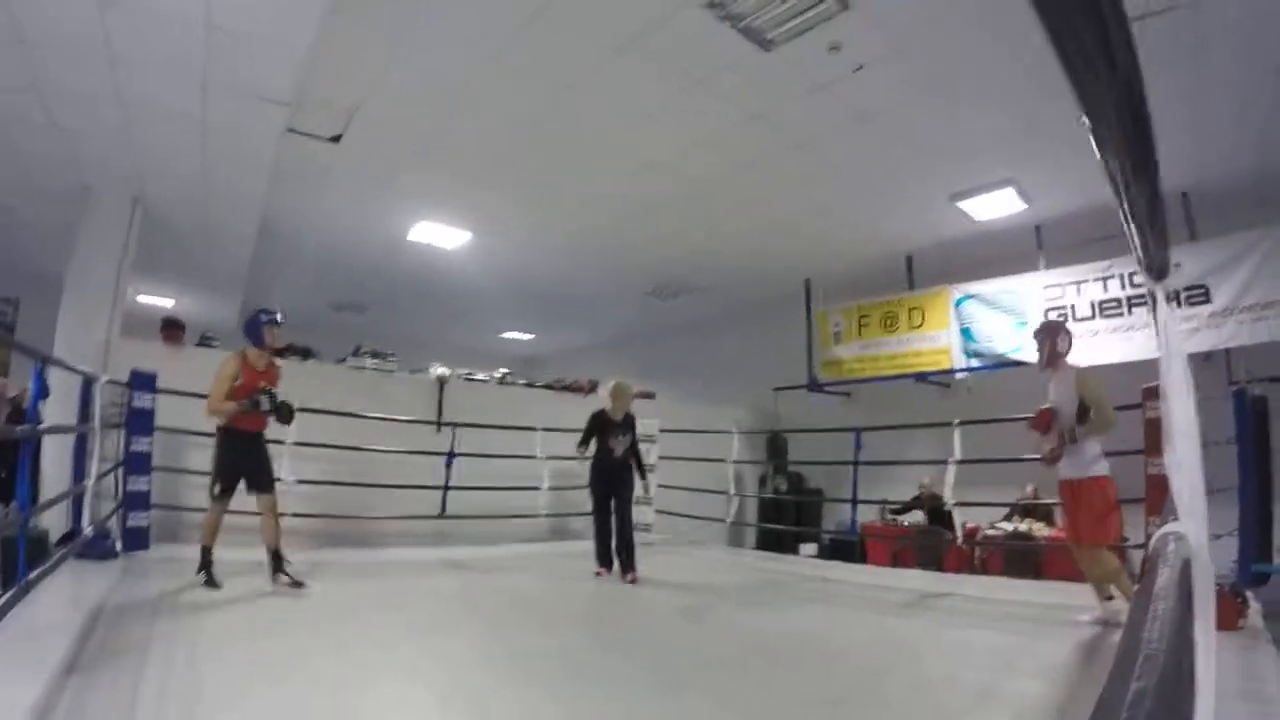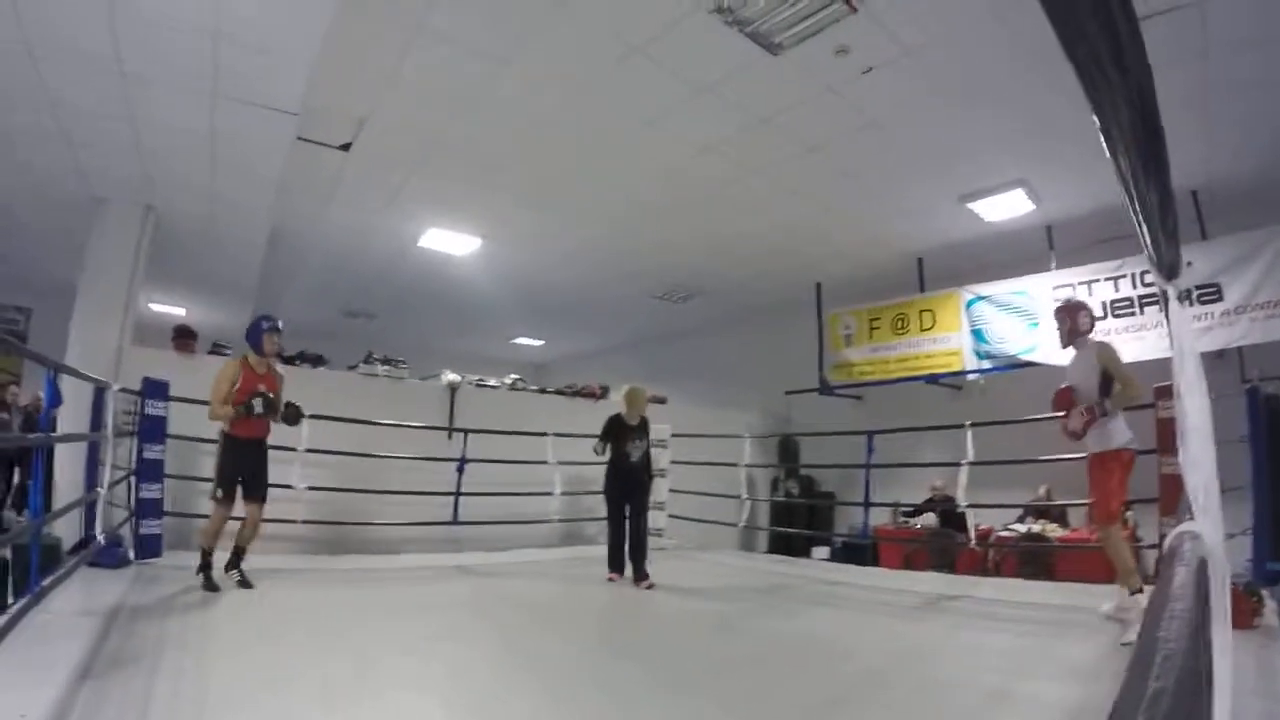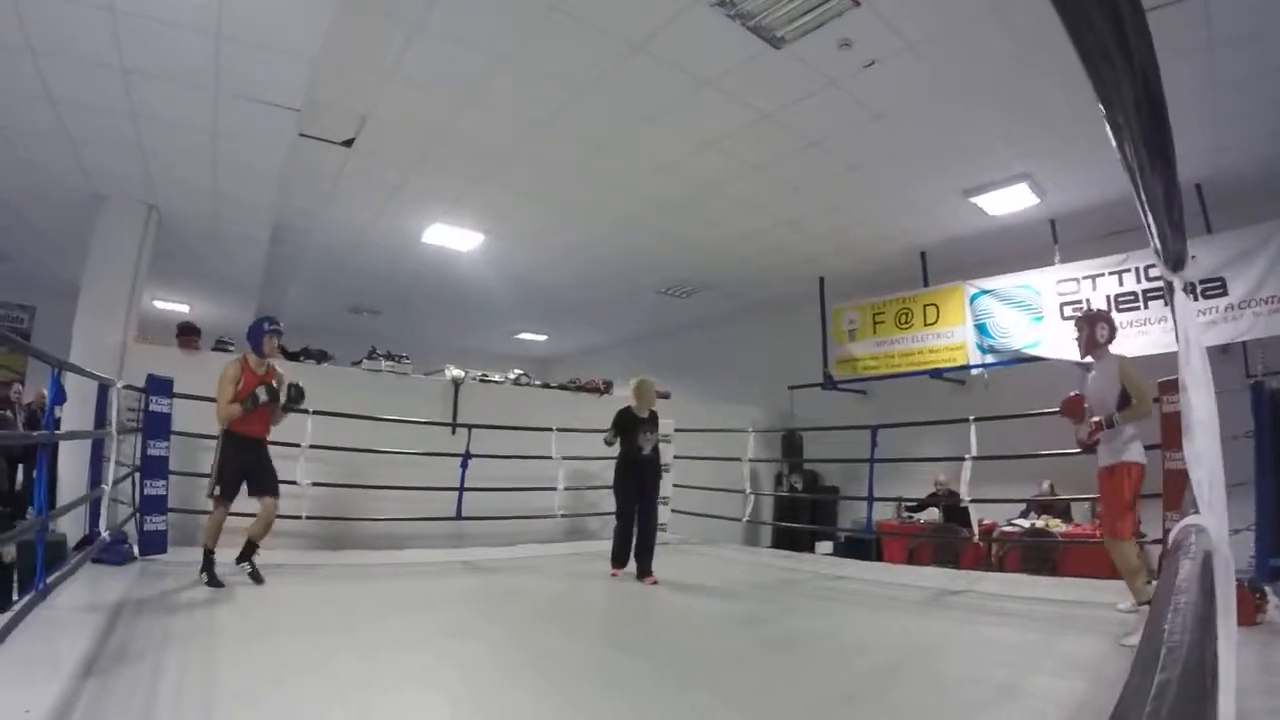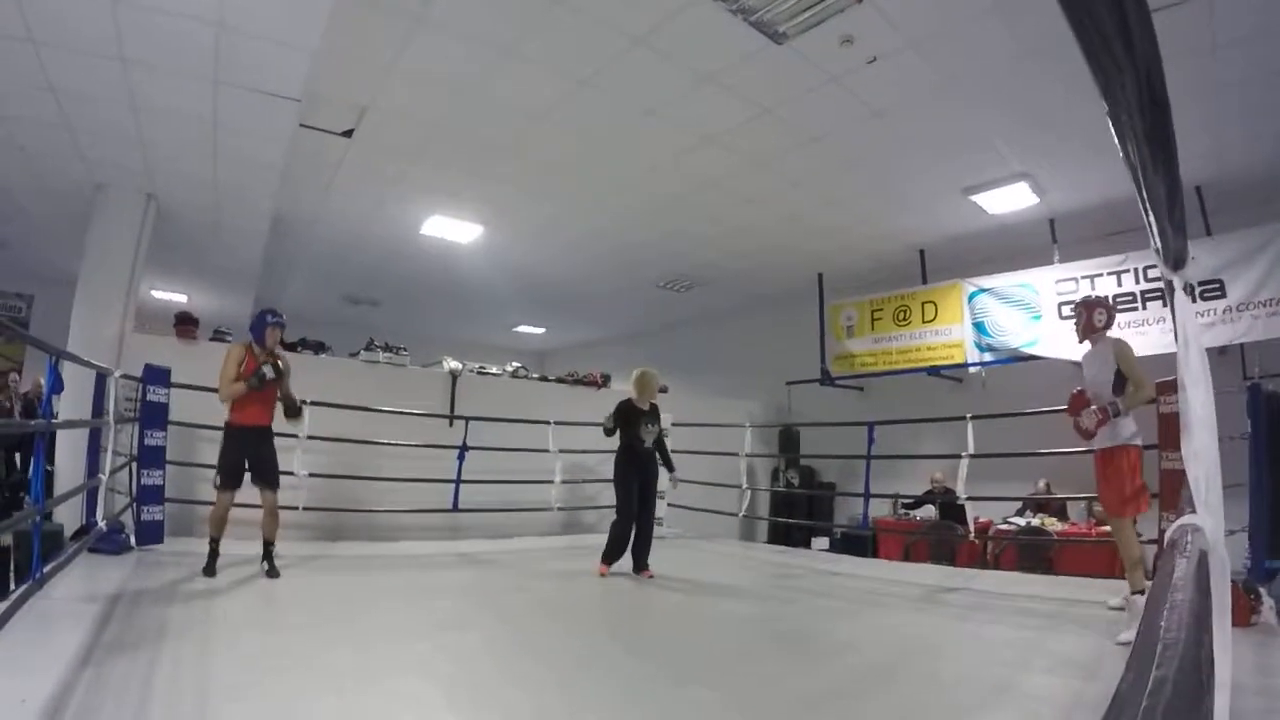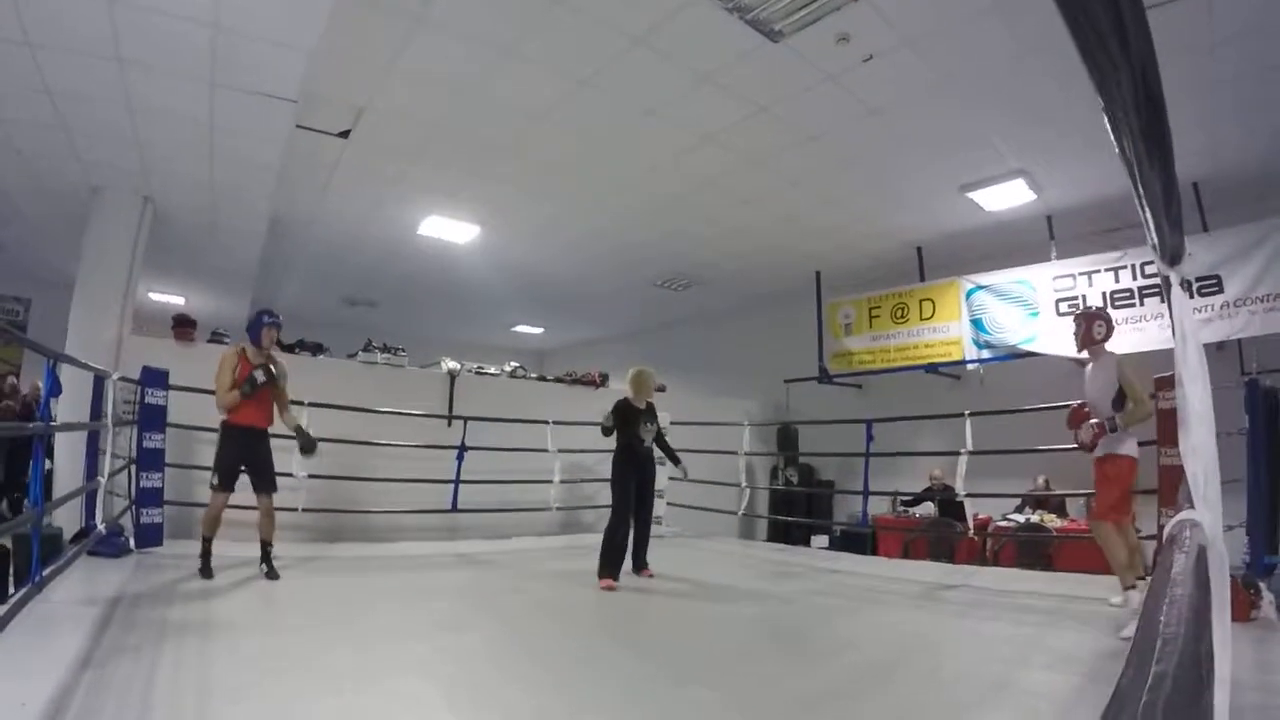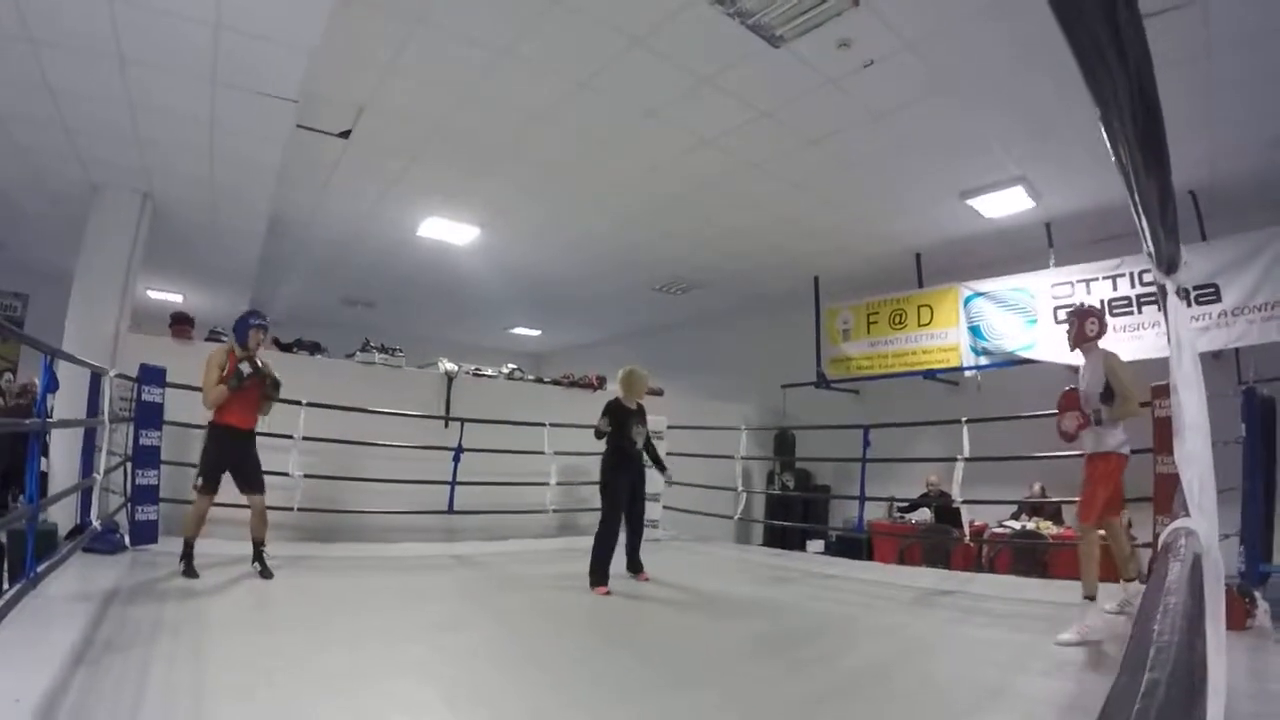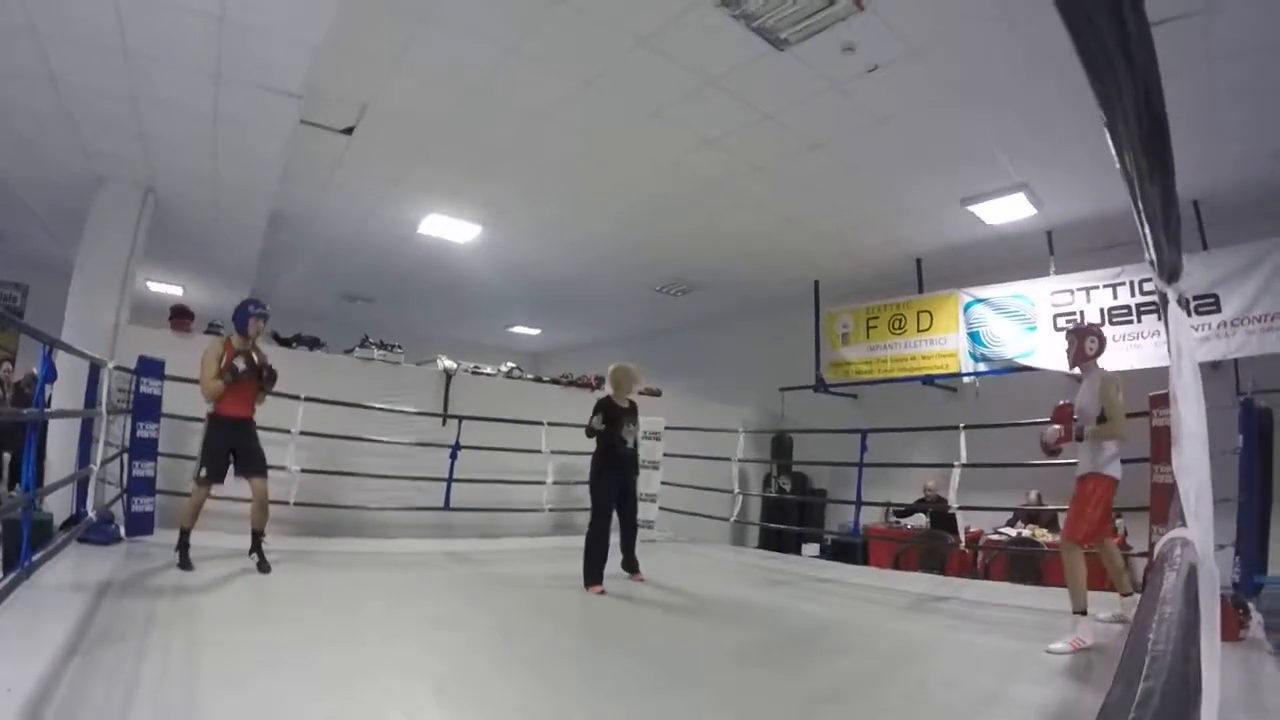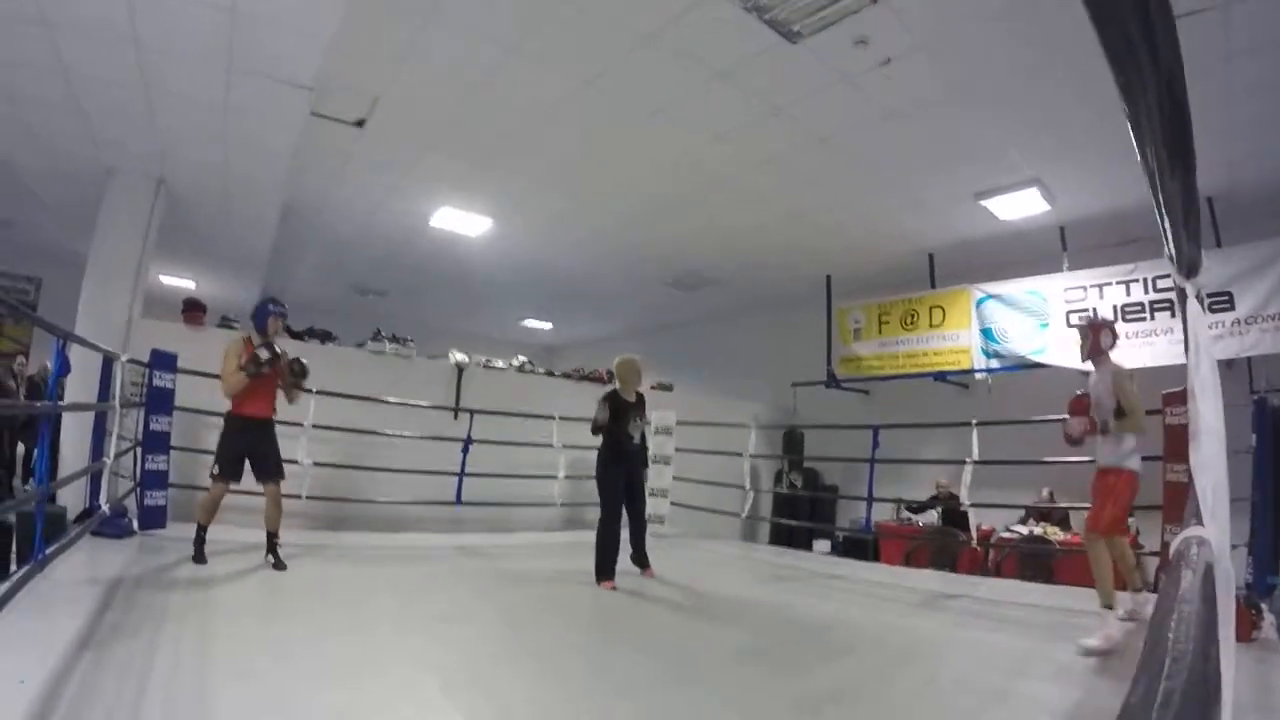
dt=0.2s
person 1, frame 1
left shoulder: (1079, 377)
right shoulder: (1053, 382)
left elbow: (1108, 420)
left wrist: (1067, 438)
right wrist: (1047, 431)
left hip: (1090, 473)
right hip: (1070, 475)
left knee: (1095, 550)
right knee: (1080, 548)
right ankle: (1108, 607)
person 1, frame 2
left shoulder: (1100, 351)
right shoulder: (1074, 363)
left elbow: (1135, 390)
left wrist: (1094, 411)
right wrist: (1073, 416)
left hip: (1114, 447)
right hip: (1097, 449)
left knee: (1108, 527)
right knee: (1105, 526)
left ankle: (1141, 606)
right ankle: (1127, 598)
person 1, frame 3
left shoulder: (1120, 365)
right shoulder: (1093, 376)
left elbow: (1147, 406)
left wrist: (1105, 424)
right wrist: (1083, 422)
left hip: (1125, 460)
right hip: (1108, 460)
left knee: (1115, 537)
right knee: (1119, 534)
left ankle: (1150, 616)
right ankle: (1144, 593)
person 1, frame 4
left shoulder: (1117, 347)
right shoulder: (1087, 357)
left elbow: (1146, 390)
left wrist: (1107, 412)
right wrist: (1084, 413)
left hip: (1122, 444)
right hip: (1103, 445)
left knee: (1121, 521)
right knee: (1118, 520)
left ankle: (1143, 610)
right ankle: (1136, 592)
person 1, frame 5
left shoulder: (1117, 365)
right shoulder: (1089, 369)
left elbow: (1146, 408)
left wrist: (1105, 427)
right wrist: (1084, 424)
left hip: (1120, 453)
right hip: (1104, 453)
left knee: (1101, 524)
right knee: (1121, 523)
left ankle: (1138, 604)
right ankle: (1137, 590)
person 1, frame 6
left shoulder: (1108, 360)
right shoulder: (1086, 365)
left elbow: (1133, 406)
left wrist: (1089, 420)
right wrist: (1074, 413)
left hip: (1109, 451)
right hip: (1096, 451)
left knee: (1087, 525)
right knee: (1111, 522)
left ankle: (1088, 618)
right ankle: (1132, 591)
person 1, frame 7
left shoulder: (1105, 382)
right shoulder: (1086, 383)
left elbow: (1118, 430)
left wrist: (1073, 433)
right wrist: (1067, 427)
left hip: (1100, 473)
right hip: (1090, 471)
left knee: (1070, 544)
right knee: (1103, 540)
left ankle: (1080, 630)
right ankle: (1129, 605)
person 1, frame 8
left shoulder: (1117, 375)
right shoulder: (1096, 378)
left elbow: (1138, 422)
left wrist: (1096, 426)
right wrist: (1084, 421)
left hip: (1120, 467)
right hip: (1107, 465)
left knee: (1094, 536)
right knee: (1115, 536)
left ankle: (1109, 624)
right ankle: (1138, 601)
person 2, frame 1
left shoulder: (275, 368)
right shoulder: (235, 364)
right elbow: (213, 407)
left wrist: (277, 409)
right wrist: (248, 405)
left hip: (256, 440)
right hip: (230, 439)
left knee: (269, 504)
right knee: (218, 507)
left ankle: (278, 568)
right ankle: (204, 566)
person 2, frame 2
left shoulder: (276, 376)
right shoulder: (234, 368)
right elbow: (214, 412)
left wrist: (283, 412)
right wrist: (244, 409)
left hip: (258, 447)
right hip: (233, 444)
left knee: (255, 514)
right knee: (222, 511)
left ankle: (234, 564)
right ankle: (205, 568)
person 2, frame 3
left shoulder: (276, 375)
right shoulder: (235, 368)
right elbow: (222, 416)
left wrist: (287, 404)
right wrist: (252, 401)
left hip: (259, 446)
right hip: (233, 444)
left knee: (270, 507)
right knee: (221, 509)
left ankle: (246, 557)
right ankle: (207, 566)
person 2, frame 4
left shoulder: (281, 363)
right shoulder: (238, 353)
left elbow: (283, 394)
right elbow: (224, 394)
left wrist: (290, 404)
right wrist: (256, 379)
left hip: (263, 435)
right hip: (236, 433)
left knee: (271, 501)
right knee: (224, 500)
left ankle: (268, 557)
right ankle: (212, 554)
person 2, frame 5
left shoulder: (277, 367)
right shoulder: (233, 357)
left elbow: (282, 406)
right elbow: (221, 403)
left wrist: (299, 431)
right wrist: (249, 385)
left hip: (259, 437)
right hip: (232, 435)
left knee: (266, 504)
right knee: (218, 501)
left ankle: (266, 558)
right ankle: (205, 555)
person 2, frame 6
left shoulder: (262, 367)
right shoulder: (220, 357)
right elbow: (208, 401)
left wrist: (271, 395)
right wrist: (235, 379)
left hip: (246, 439)
right hip: (220, 435)
left knee: (259, 504)
right knee: (203, 502)
left ankle: (258, 557)
right ankle: (186, 556)
person 2, frame 7
left shoulder: (259, 355)
right shoulder: (219, 348)
right elbow: (207, 393)
left wrist: (266, 385)
right wrist: (231, 374)
left hip: (246, 427)
right hip: (221, 425)
left knee: (261, 492)
right knee: (201, 491)
left ankle: (257, 548)
right ankle: (182, 547)
person 2, frame 8
left shoulder: (280, 355)
right shoulder: (239, 346)
left elbow: (291, 399)
right elbow: (228, 390)
left wrist: (297, 381)
right wrist: (253, 366)
left hip: (265, 427)
right hip: (238, 424)
left knee: (274, 492)
right knee: (218, 489)
left ankle: (272, 549)
right ankle: (199, 543)
person 3, frame 1
left shoulder: (630, 419)
right shoulder: (598, 418)
left elbow: (634, 448)
right elbow: (585, 441)
left wrist: (643, 475)
right wrist: (581, 450)
left hip: (624, 474)
right hip: (601, 473)
left knee: (624, 519)
right knee: (602, 518)
left ankle: (628, 568)
right ankle: (604, 563)
person 3, frame 2
left shoulder: (644, 423)
right shoulder: (614, 422)
right elbow: (601, 445)
left wrist: (649, 479)
right wrist: (599, 449)
left hip: (639, 480)
right hip: (616, 478)
left knee: (639, 525)
right knee: (616, 524)
left ankle: (640, 574)
right ankle: (616, 568)
person 3, frame 3
left shoulder: (654, 416)
right shoulder: (624, 415)
right elbow: (612, 439)
left wrist: (658, 474)
right wrist: (609, 439)
left hip: (649, 474)
right hip: (626, 472)
left knee: (648, 522)
right knee: (625, 520)
left ankle: (645, 570)
right ankle: (618, 562)
person 3, frame 4
left shoulder: (654, 409)
right shoulder: (625, 407)
left elbow: (660, 440)
right elbow: (610, 432)
left wrist: (670, 468)
right wrist: (608, 426)
left hip: (649, 467)
right hip: (627, 466)
left knee: (646, 517)
right knee: (626, 515)
left ankle: (641, 564)
right ankle: (608, 559)
person 3, frame 5
left shoulder: (650, 408)
right shoulder: (622, 406)
left elbow: (659, 438)
right elbow: (608, 432)
left wrist: (677, 462)
right wrist: (606, 425)
left hip: (646, 466)
right hip: (625, 466)
left knee: (644, 517)
right knee: (620, 517)
left ankle: (640, 563)
right ankle: (607, 572)
person 3, frame 6
left shoulder: (640, 409)
right shoulder: (613, 406)
left elbow: (647, 442)
right elbow: (600, 435)
left wrist: (662, 468)
right wrist: (600, 429)
left hip: (636, 469)
right hip: (615, 469)
left knee: (636, 520)
right knee: (610, 521)
left ankle: (635, 566)
right ankle: (598, 579)
person 3, frame 7
left shoulder: (633, 406)
right shoulder: (604, 404)
right elbow: (590, 433)
left wrist: (637, 469)
right wrist: (594, 427)
left hip: (626, 469)
right hip: (604, 469)
left knee: (630, 519)
right knee: (600, 521)
left ankle: (630, 564)
right ankle: (593, 579)
person 3, frame 8
left shoulder: (640, 398)
right shoulder: (611, 398)
right elbow: (595, 430)
left wrist: (644, 464)
right wrist: (599, 420)
left hip: (634, 464)
right hip: (611, 464)
left knee: (638, 514)
right knee: (610, 517)
left ankle: (640, 558)
right ankle: (605, 574)
